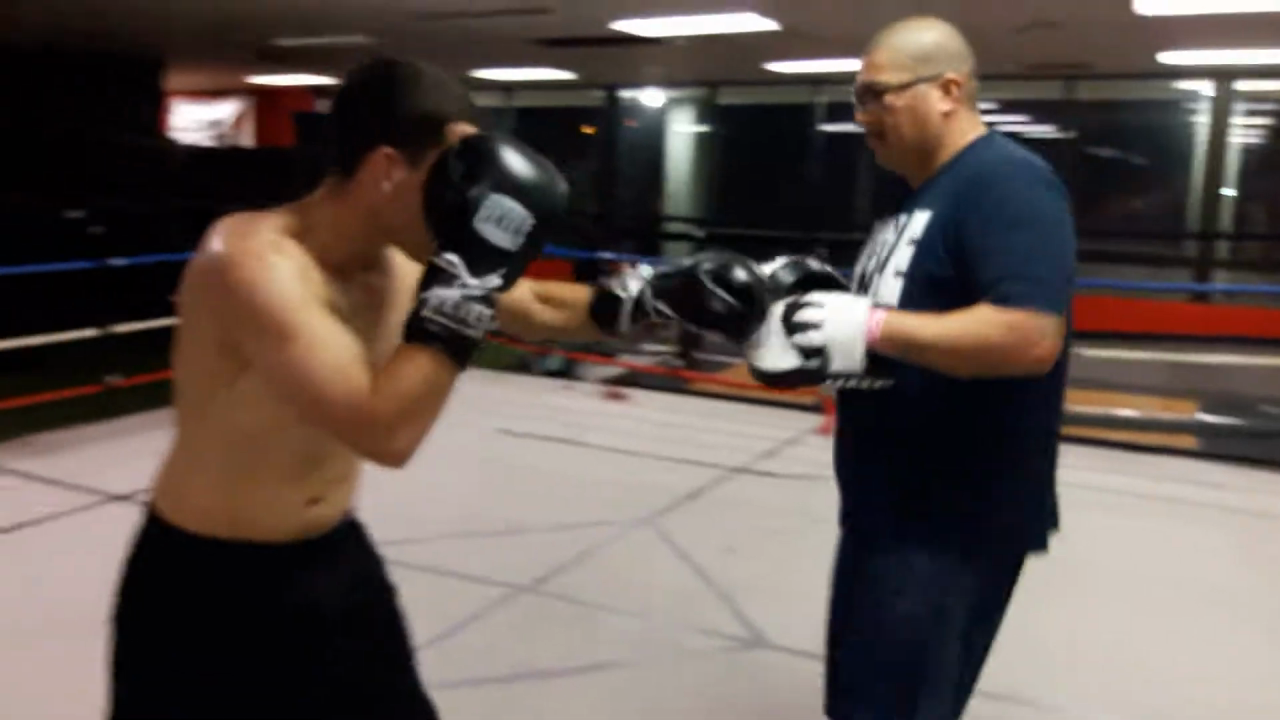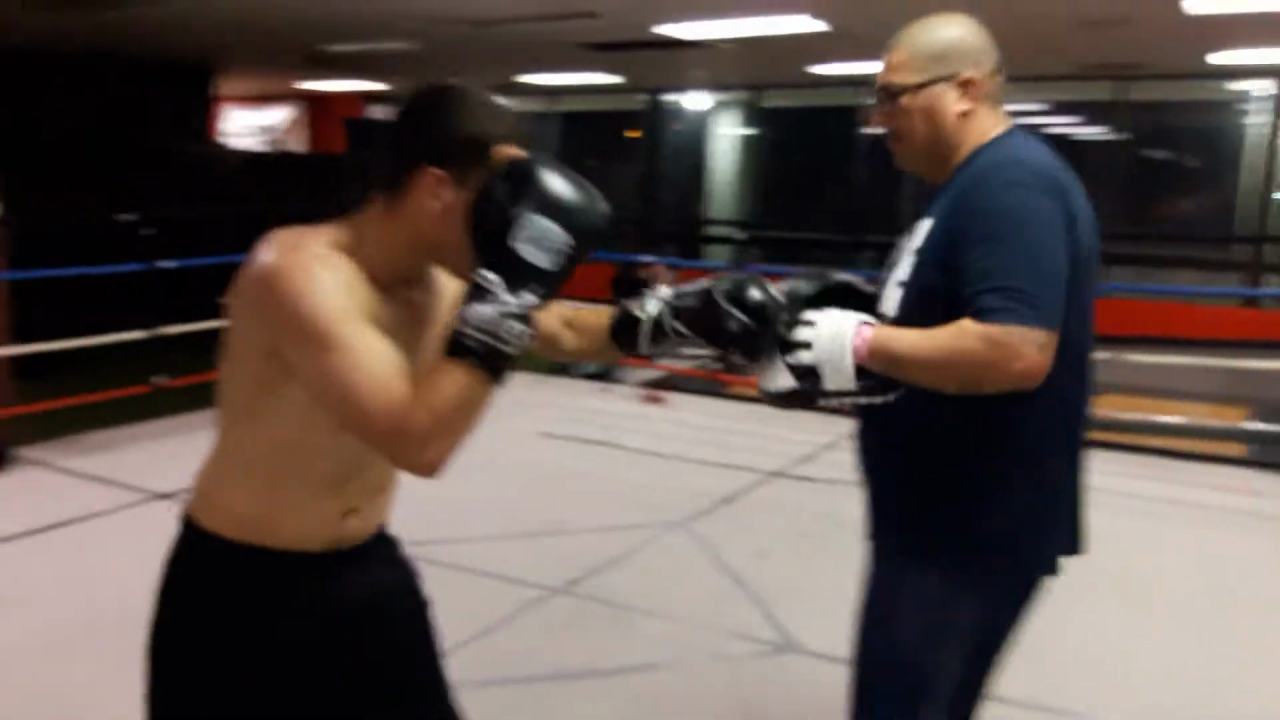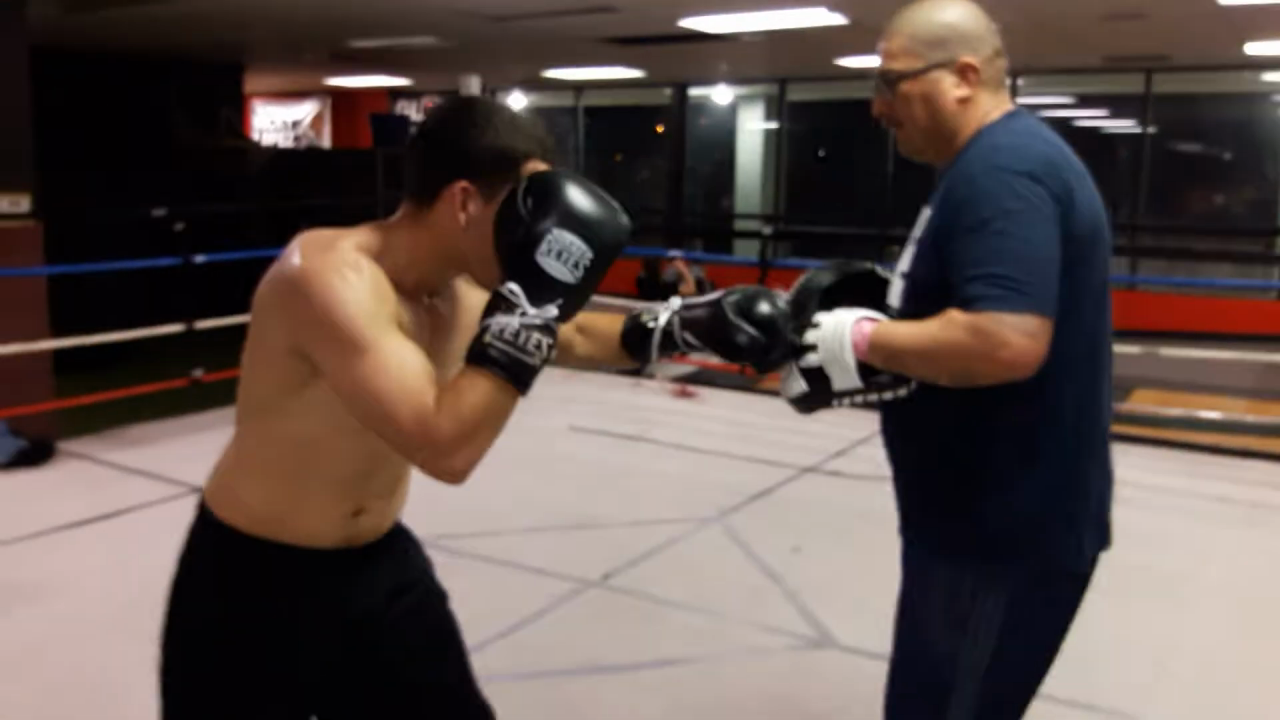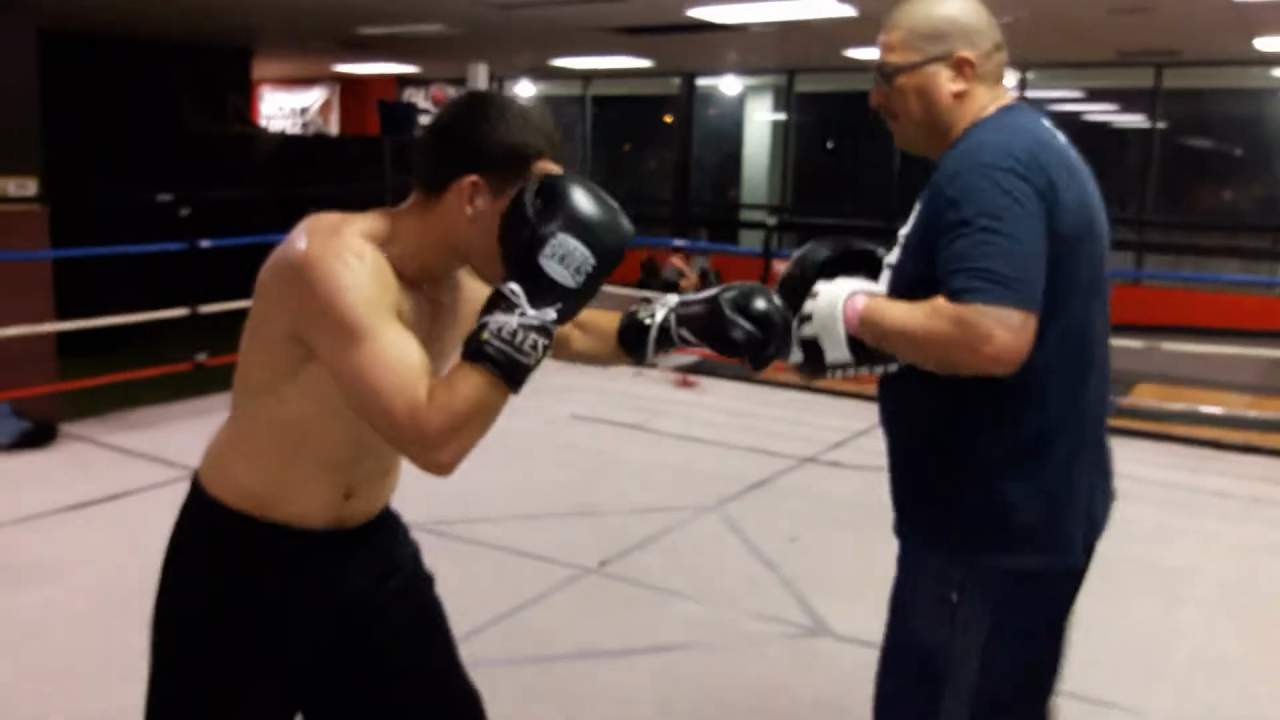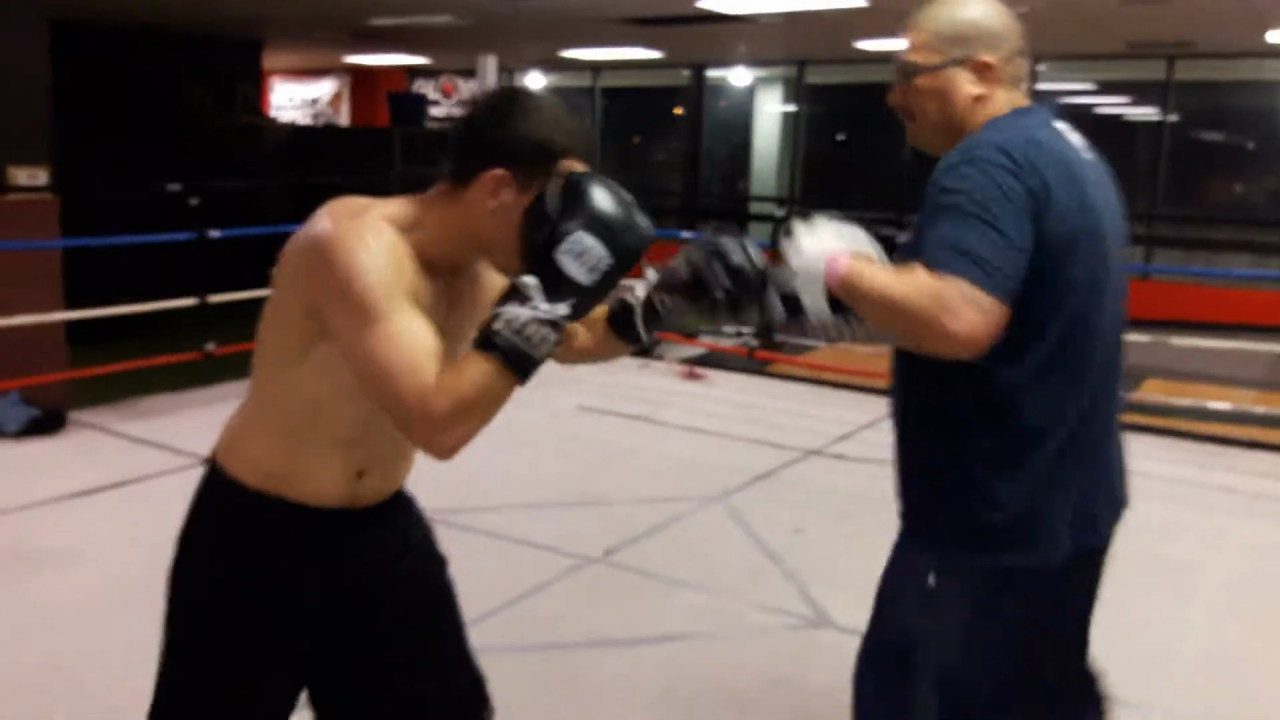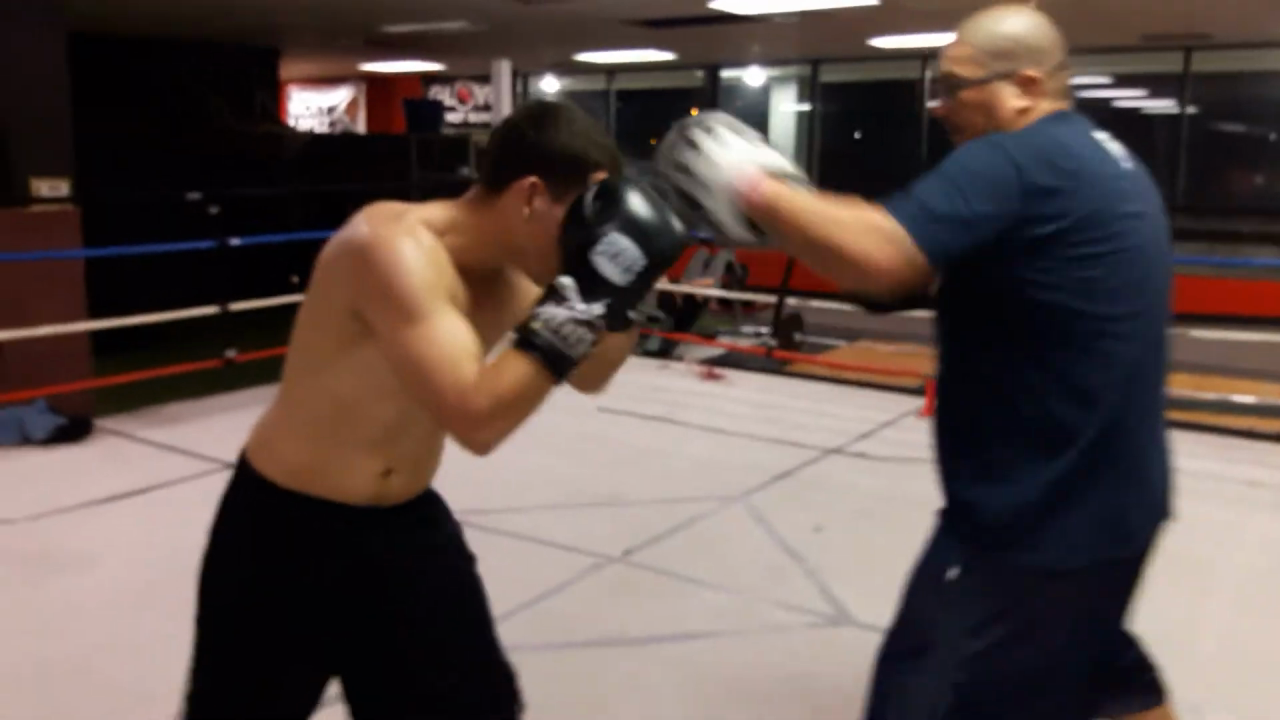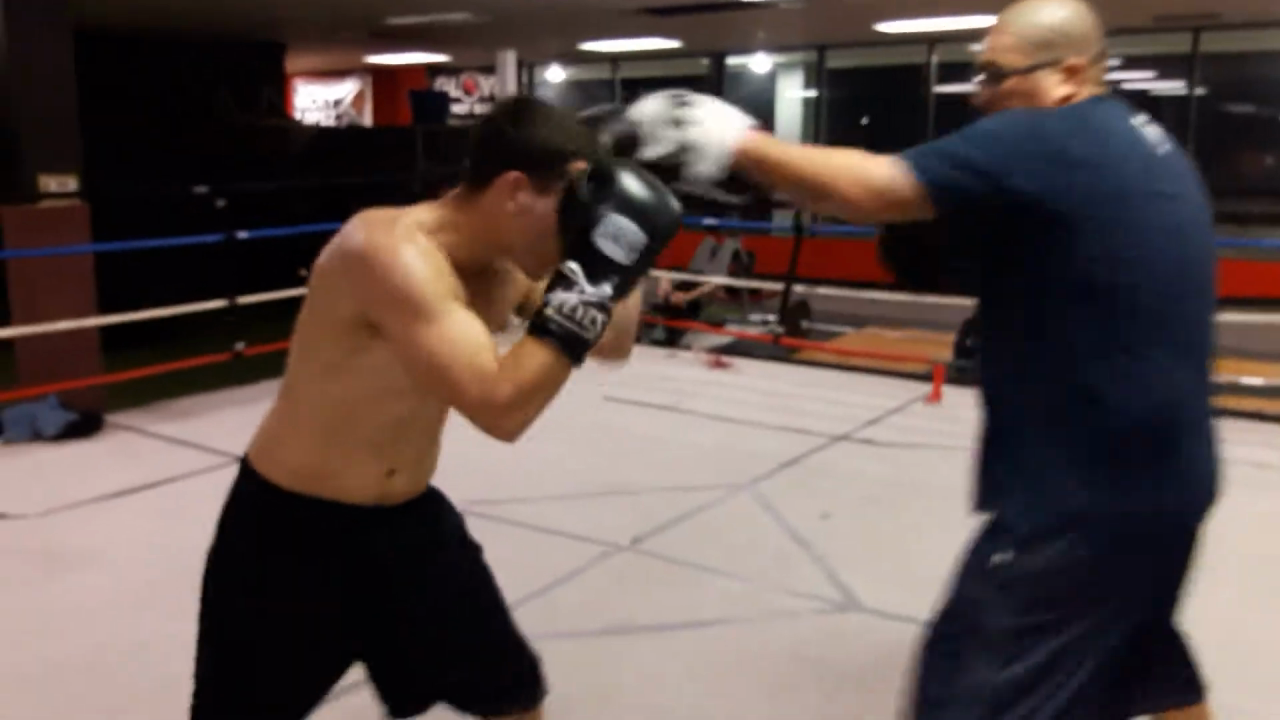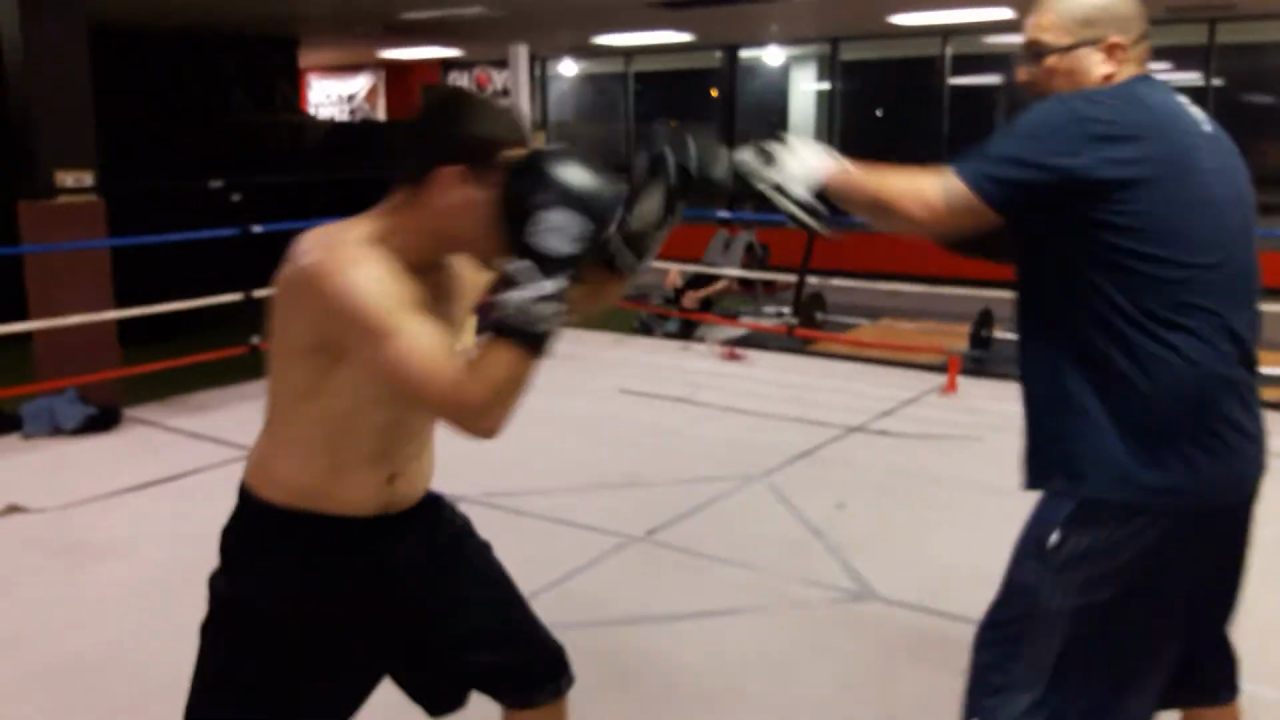
dt=0.1s
person 1, frame 1
left shoulder: (1003, 183)
right shoulder: (936, 188)
left elbow: (1027, 340)
left wrist: (871, 330)
right wrist: (829, 305)
left hip: (959, 514)
right hip: (902, 500)
person 1, frame 2
left shoulder: (1011, 186)
right shoulder: (968, 186)
left elbow: (1013, 351)
left wrist: (860, 344)
right wrist: (838, 315)
left hip: (973, 527)
right hip: (931, 511)
person 1, frame 3
left shoulder: (998, 172)
right shoulder: (1020, 154)
left elbow: (1003, 344)
left wrist: (866, 341)
right wrist: (890, 301)
left hip: (1007, 519)
right hip: (1019, 504)
person 1, frame 4
left shoulder: (985, 166)
right shoulder: (1026, 145)
left elbow: (989, 337)
left wrist: (857, 314)
right wrist: (883, 282)
left hip: (998, 510)
right hip: (1026, 494)
person 1, frame 5
left shoulder: (993, 164)
right shoulder: (1057, 151)
left elbow: (956, 322)
left wrist: (840, 271)
right wrist: (883, 275)
left hip: (993, 513)
right hip: (1076, 490)
person 1, frame 6
left shoulder: (1015, 163)
right shoulder: (1110, 166)
left elbow: (875, 252)
left wrist: (751, 186)
left hip: (1039, 506)
right hip: (1116, 492)
person 1, frame 7
left shoulder: (1047, 145)
right shoulder: (1149, 149)
left elbow: (871, 190)
left wrist: (733, 144)
right wrist: (967, 253)
left hip: (1084, 488)
right hip: (1164, 474)
right knee: (1138, 659)
person 1, frame 8
left shoulder: (1091, 121)
right shoulder: (1196, 134)
left elbow: (933, 205)
left wrist: (825, 175)
right wrist: (1038, 230)
left hip: (1138, 471)
right hip: (1215, 456)
right knee: (1180, 647)
person 2, frame 1
left shoulder: (401, 256)
right shoulder: (251, 259)
left elbow: (534, 312)
right elbow: (385, 434)
left wrist: (662, 291)
right wrist: (473, 270)
left hip: (331, 557)
right hip: (209, 583)
person 2, frame 2
left shoulder: (441, 276)
right shoulder: (300, 272)
left elbow: (561, 333)
right elbow: (418, 444)
left wrist: (678, 313)
right wrist: (509, 289)
left hip: (362, 567)
right hip: (241, 588)
person 2, frame 3
left shoulder: (467, 283)
right shoulder: (328, 275)
left elbow: (575, 338)
right elbow: (446, 449)
left wrist: (694, 324)
right wrist: (535, 298)
left hip: (377, 562)
right hip: (254, 581)
person 2, frame 4
left shoulder: (469, 275)
right shoulder: (331, 260)
left elbow: (575, 336)
right elbow: (434, 440)
left wrist: (690, 319)
right wrist: (534, 297)
left hip: (365, 545)
right hip: (245, 559)
person 2, frame 5
left shoulder: (486, 260)
right shoulder: (352, 241)
left elbow: (582, 349)
right elbow: (440, 424)
left wrist: (668, 291)
right wrist: (544, 291)
left hip: (377, 525)
right hip: (261, 534)
person 2, frame 6
left shoulder: (508, 269)
right shoulder: (392, 247)
left elbow: (590, 375)
right elbow: (480, 422)
left wrist: (616, 294)
right wrist: (588, 293)
left hip: (403, 523)
right hip: (283, 530)
person 2, frame 7
left shoulder: (498, 258)
right shoulder: (388, 251)
left elbow: (611, 344)
right elbow: (503, 411)
left wrist: (611, 267)
right wrist: (595, 274)
left hip: (406, 519)
right hip: (289, 531)
person 2, frame 8
left shoulder: (456, 253)
right shoulder: (339, 266)
left elbow: (591, 303)
right elbow: (477, 410)
left wrist: (626, 240)
right wrist: (543, 266)
left hip: (413, 527)
right hip: (294, 551)
